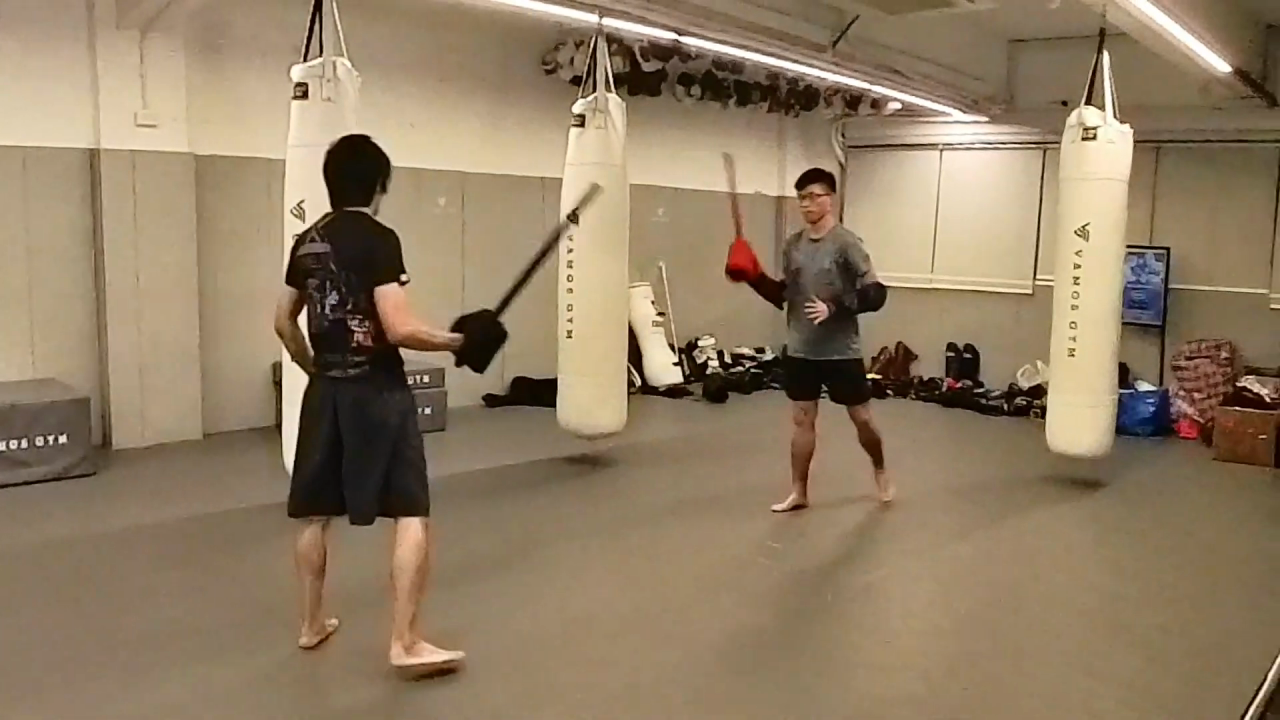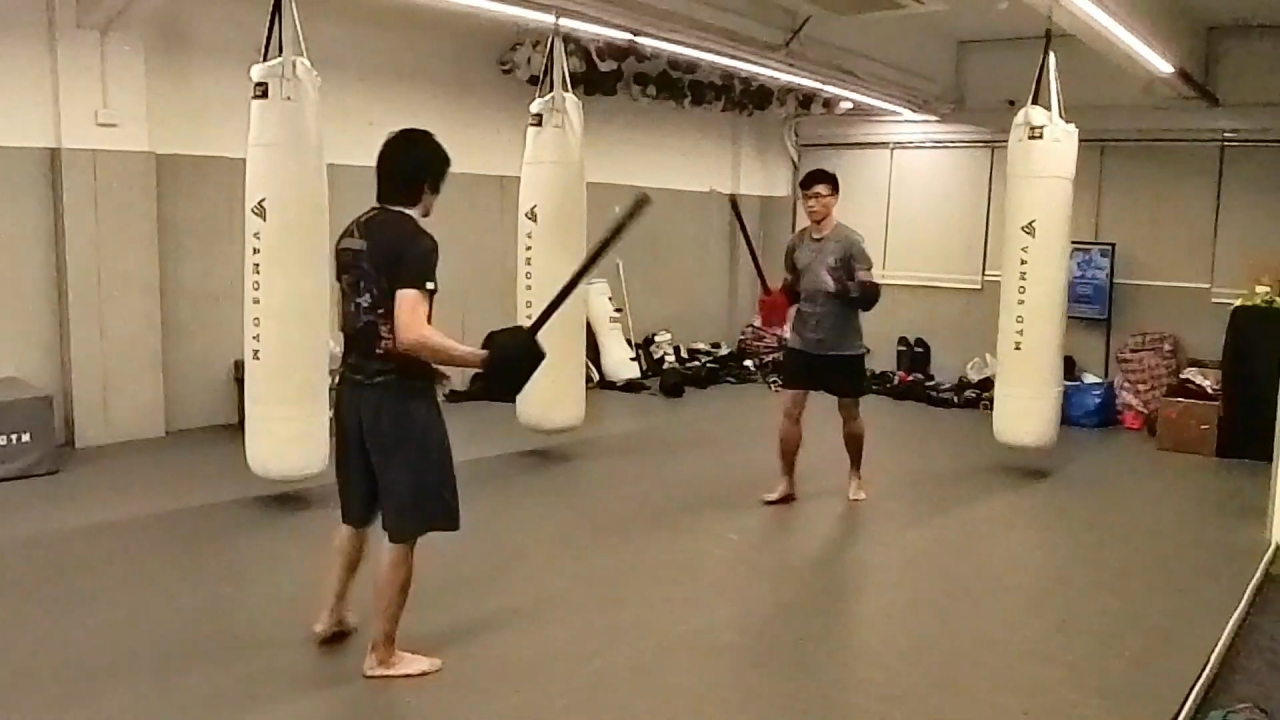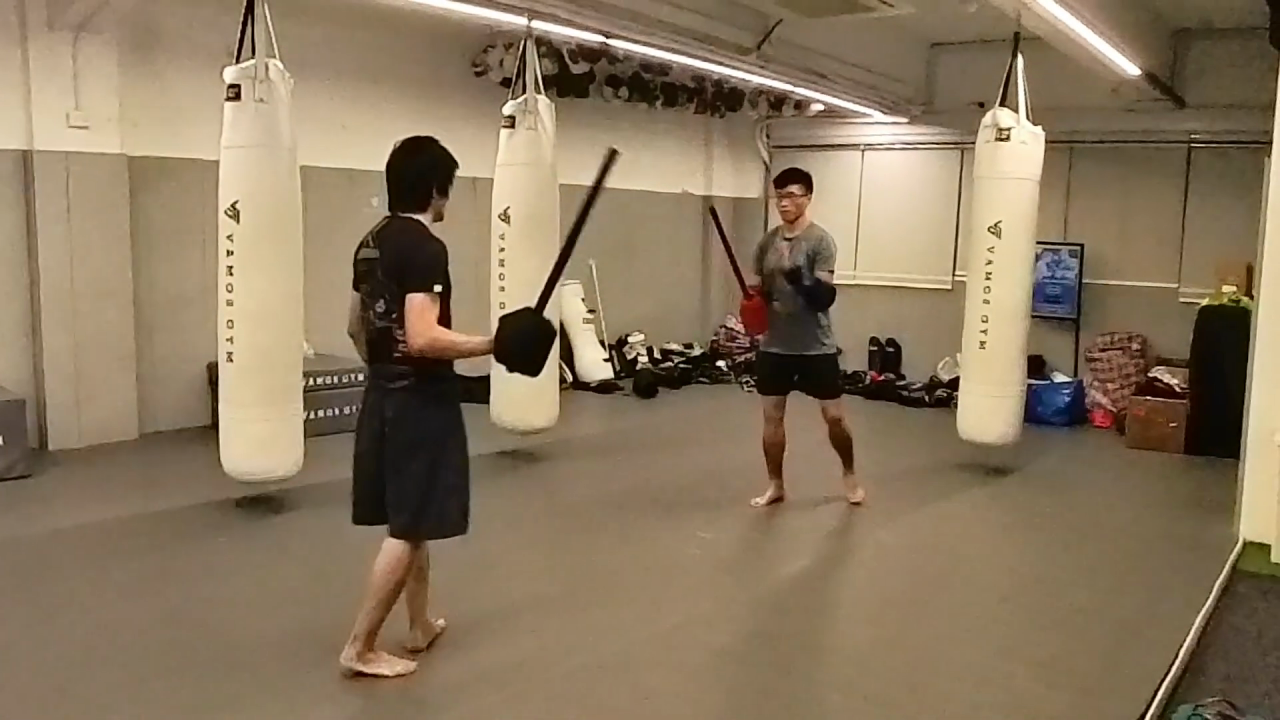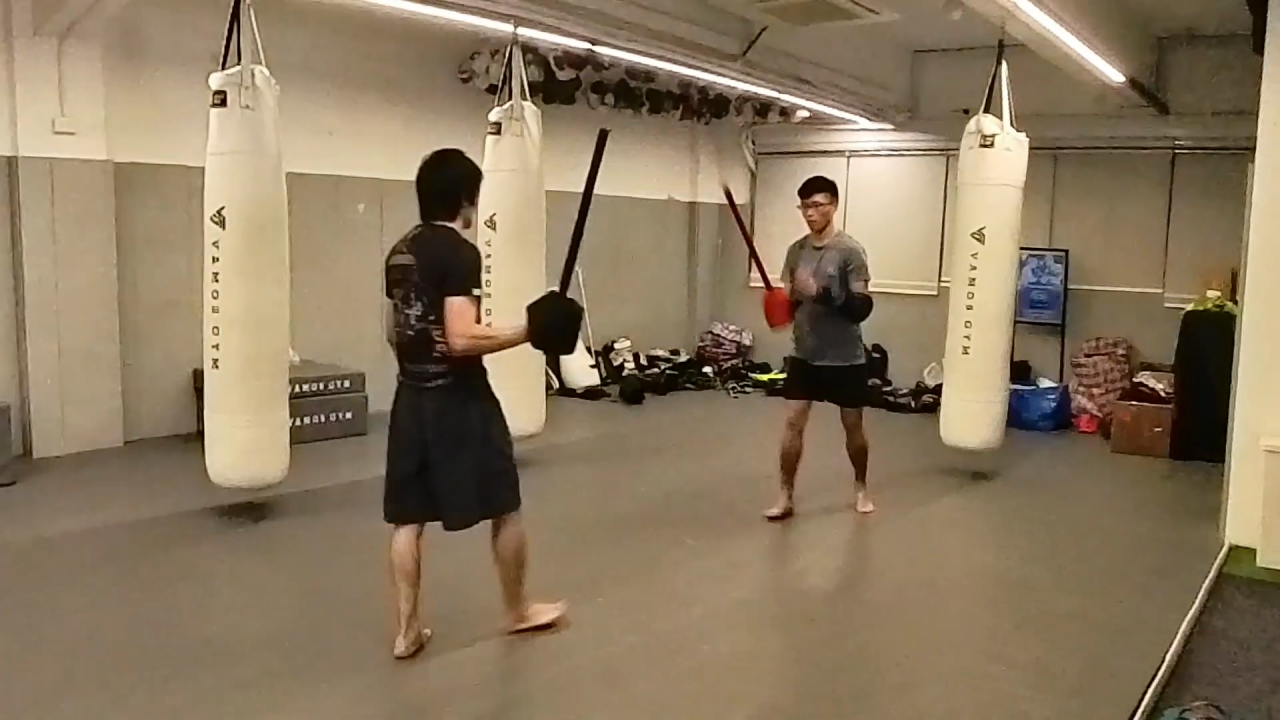
dt=0.5s
person 1, frame 1
left shoulder: (308, 241)
right shoulder: (379, 239)
left elbow: (284, 322)
right elbow: (398, 327)
right wrist: (455, 340)
left hip: (326, 389)
right hip: (377, 389)
left knee: (315, 512)
right knee: (411, 514)
left ankle: (312, 622)
right ankle: (405, 643)
person 1, frame 2
left shoulder: (353, 234)
right shoulder: (414, 242)
right elbow: (411, 336)
right wrist: (481, 357)
left hip: (354, 389)
right hip: (400, 395)
left knee: (359, 510)
right knee: (405, 525)
left ankle: (333, 613)
right ankle: (383, 653)
person 1, frame 3
left shoulder: (370, 243)
right shoulder: (426, 247)
left elbow: (357, 327)
right elbow: (424, 337)
right wrist: (491, 343)
left hip: (381, 395)
right hip: (422, 400)
left knee: (405, 518)
right knee: (411, 528)
left ankle: (420, 625)
right ankle: (361, 645)
person 1, frame 4
left shoulder: (400, 252)
right shoulder: (459, 252)
right elbow: (463, 338)
right wrist: (529, 331)
left hip: (411, 396)
right hip: (459, 399)
left knee: (408, 518)
right knee: (504, 507)
left ankle: (407, 629)
right ankle: (518, 610)
person 2, frame 1
left shoulder: (847, 244)
right shoulder: (792, 245)
left elbow: (876, 295)
right elbow: (783, 295)
left wrist: (835, 308)
right wrist: (751, 277)
left hip: (841, 350)
right hip: (801, 349)
left knee: (860, 418)
right knee: (802, 419)
left ankle: (880, 471)
right ankle: (799, 492)
person 2, frame 2
left shoulder: (850, 242)
right shoulder: (796, 243)
left elbow: (870, 296)
left wrist: (838, 288)
left hip: (844, 346)
right hip: (802, 343)
left knee: (850, 413)
right knee: (791, 411)
left ankle: (855, 476)
right ankle: (787, 483)
person 2, frame 3
left shoulder: (820, 241)
right shoulder: (768, 241)
left elbow: (824, 297)
left wrist: (792, 270)
left hip: (815, 346)
right hip: (774, 345)
left knee: (833, 416)
right knee: (772, 415)
left ankle: (849, 474)
right ankle: (776, 486)
person 2, frame 4
left shoulder: (850, 251)
right shoulder: (796, 250)
left elbow: (861, 307)
left wrist: (820, 292)
left hip: (845, 357)
right hip: (804, 354)
left knee: (853, 425)
right knee: (793, 422)
left ankle: (861, 487)
right ankle: (786, 497)
